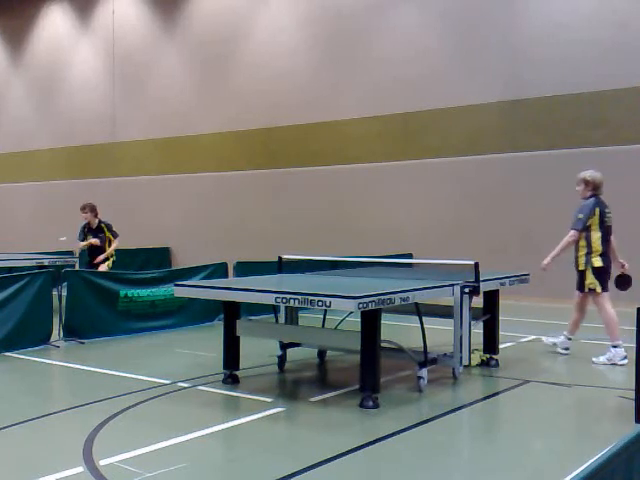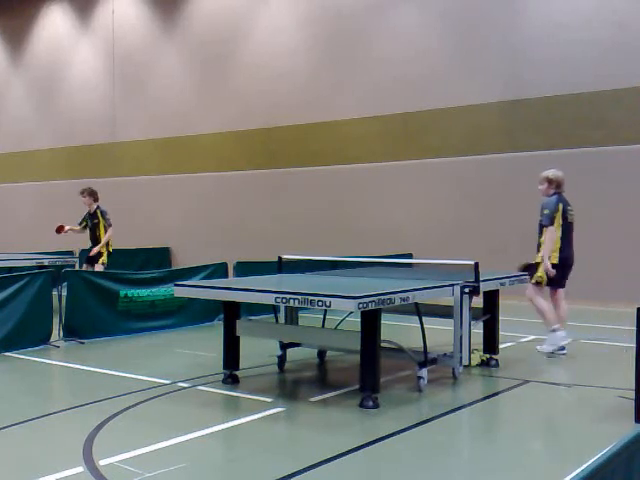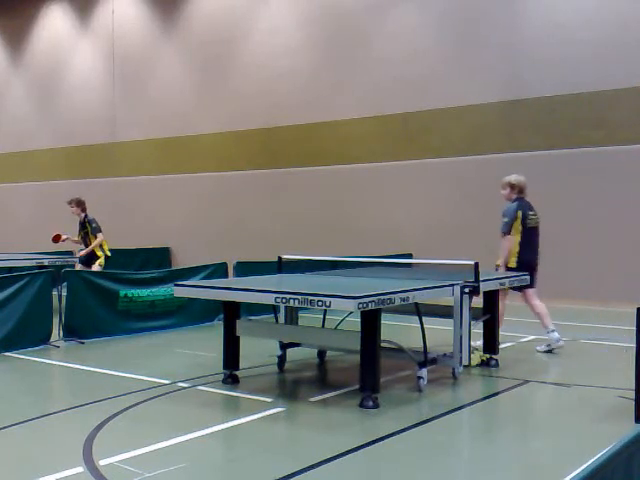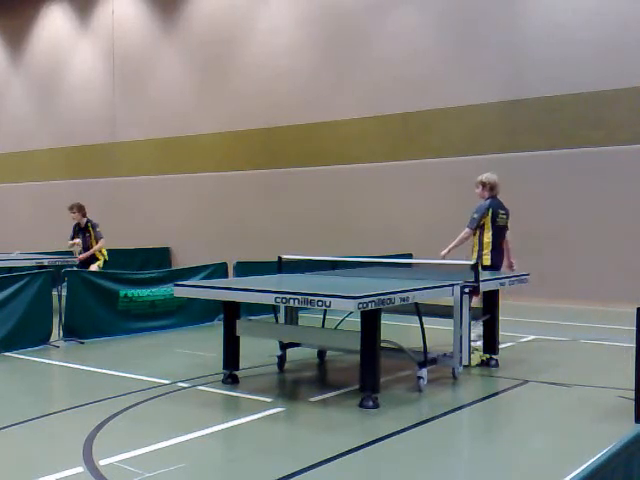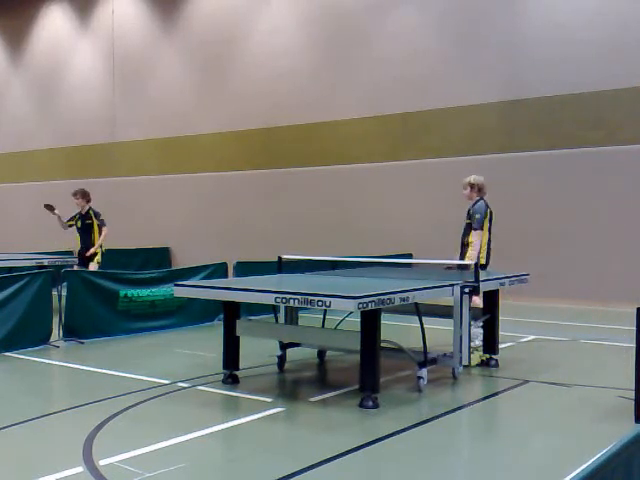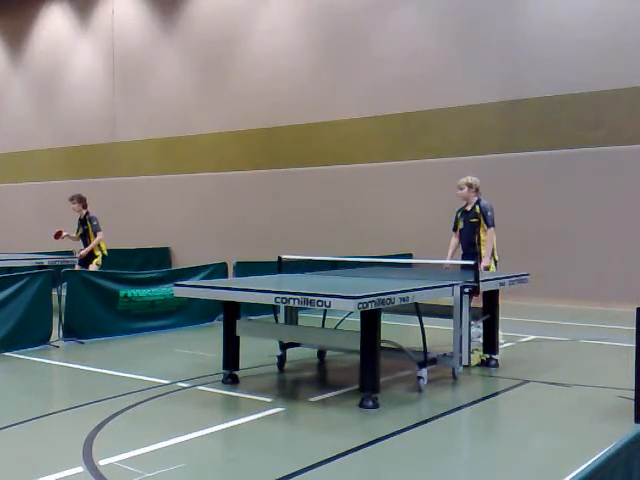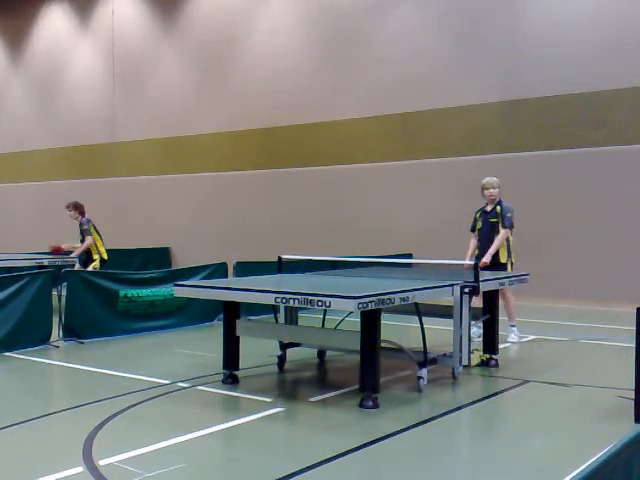
dt=0.4s
person 1, frame 1
left shoulder: (588, 206)
right shoulder: (602, 206)
left elbow: (573, 235)
right elbow: (609, 237)
left wrist: (550, 257)
right wrist: (617, 259)
left hip: (593, 263)
right hip: (600, 262)
left knee: (603, 304)
right knee: (580, 302)
left ankle: (618, 350)
right ankle: (565, 341)
person 1, frame 2
left shoulder: (550, 203)
right shoulder: (565, 203)
left elbow: (551, 232)
left wrist: (545, 258)
right wrist: (542, 255)
left hip: (552, 258)
right hip: (566, 258)
left knee: (533, 293)
right knee: (557, 297)
left ankle: (557, 332)
right ankle: (557, 340)
person 1, frame 3
left shoulder: (512, 209)
right shoulder: (530, 209)
left elbow: (507, 239)
left wrist: (500, 264)
left hip: (513, 261)
right hip: (530, 261)
left knee: (499, 297)
right knee: (532, 298)
right ankle: (553, 335)
person 1, frame 4
left shoulder: (484, 207)
right shoulder: (502, 208)
left elbow: (468, 232)
right elbow: (505, 236)
left wrist: (448, 249)
right wrist: (509, 258)
left hip: (485, 258)
right hip: (495, 258)
left knee: (487, 297)
right knee: (481, 294)
right ankle: (478, 331)
person 1, frame 5
left shoulder: (480, 207)
right shoulder: (473, 208)
left elbow: (478, 234)
left wrist: (471, 259)
right wrist: (460, 258)
left hip: (476, 259)
right hip: (471, 259)
left knee: (470, 294)
right knee: (470, 294)
right ankle: (475, 330)
person 1, frame 6
left shoulder: (484, 207)
right shoulder: (460, 212)
left elbow: (490, 232)
right elbow: (456, 237)
left wrist: (487, 257)
right wrist: (448, 258)
left hip: (484, 258)
right hip: (468, 258)
right ankle: (476, 328)
person 1, frame 7
left shoulder: (505, 209)
right shoulder: (479, 213)
left elbow: (504, 233)
right elbow: (474, 237)
left wrist: (489, 254)
right wrist: (468, 258)
left hip: (501, 258)
right hip: (481, 259)
left knee: (504, 291)
left ankle: (513, 328)
right ankle: (479, 326)
